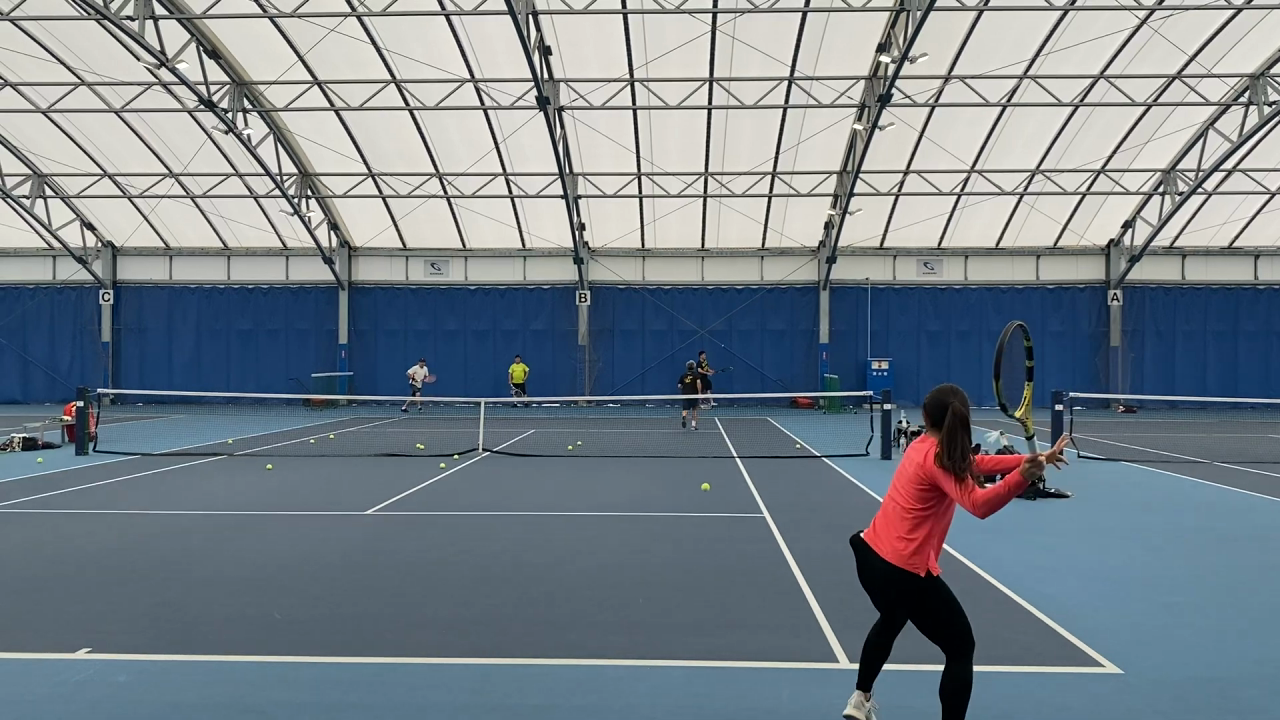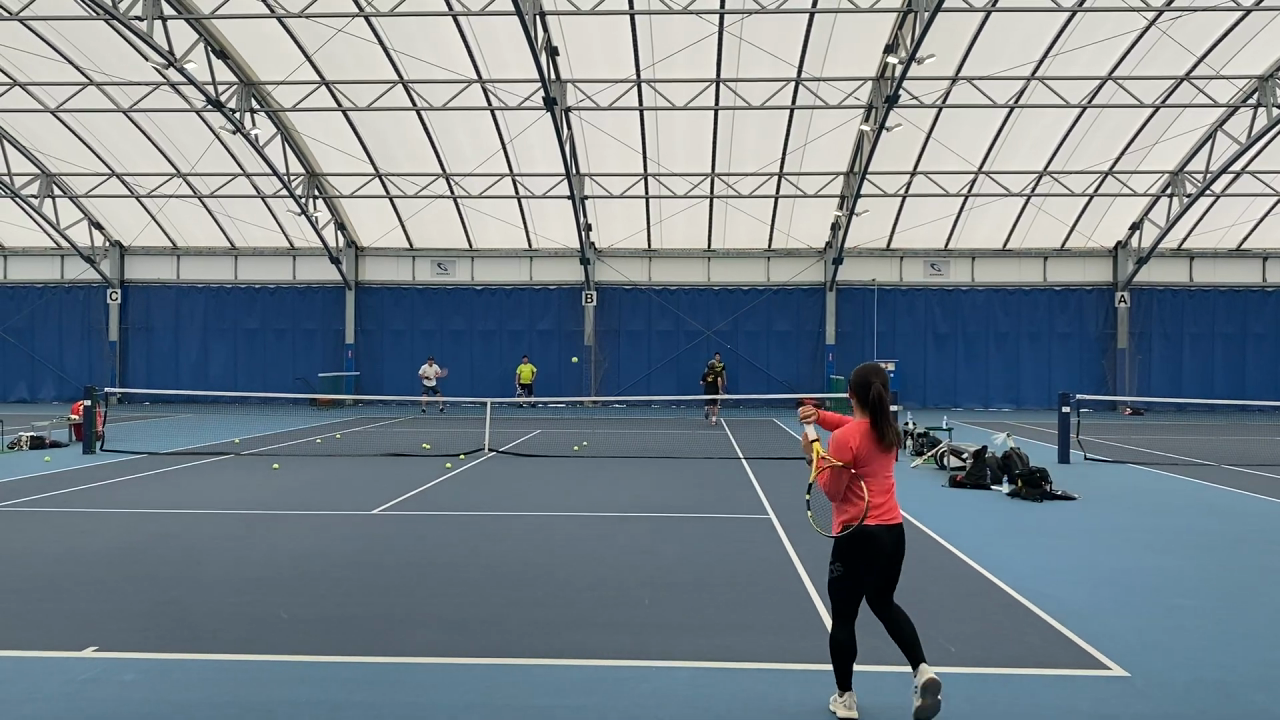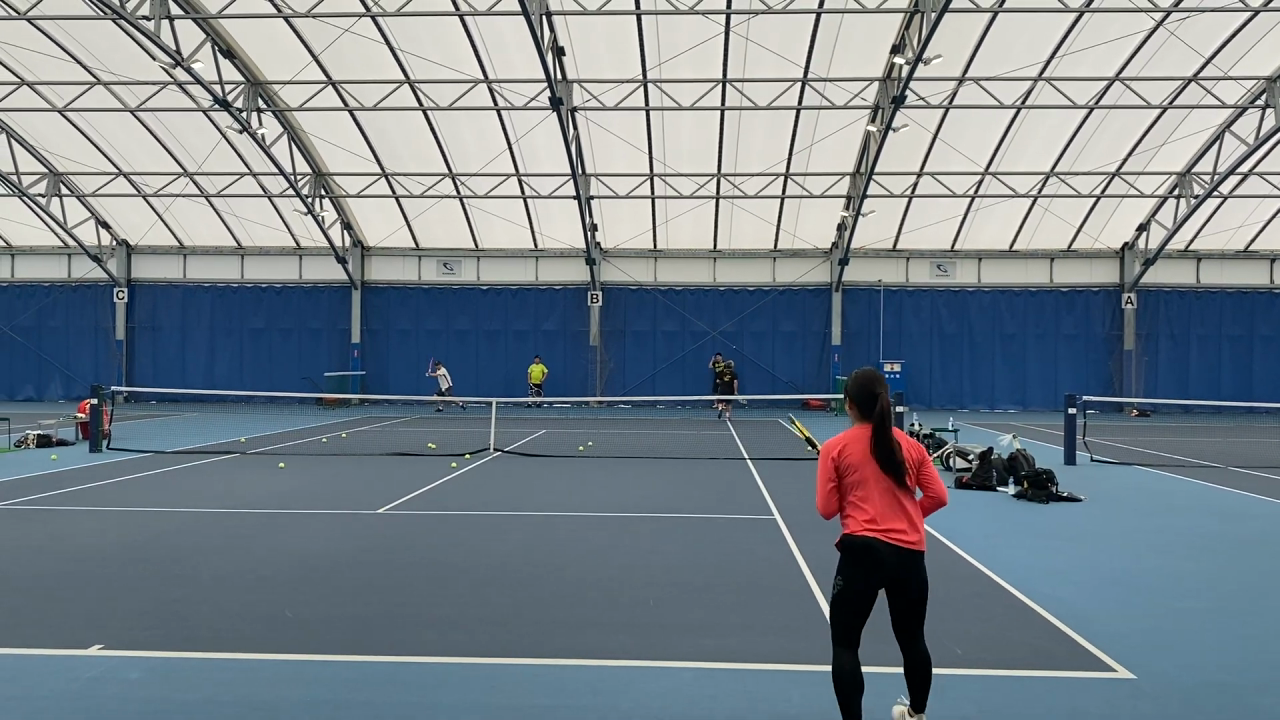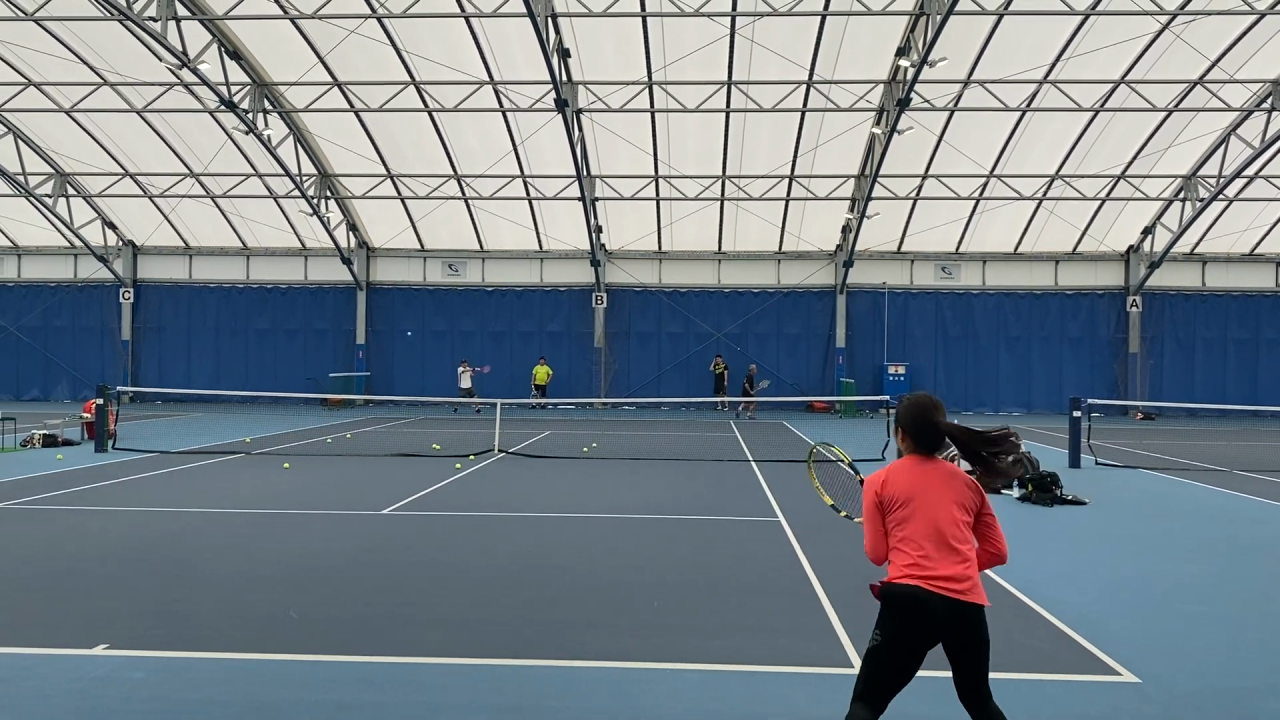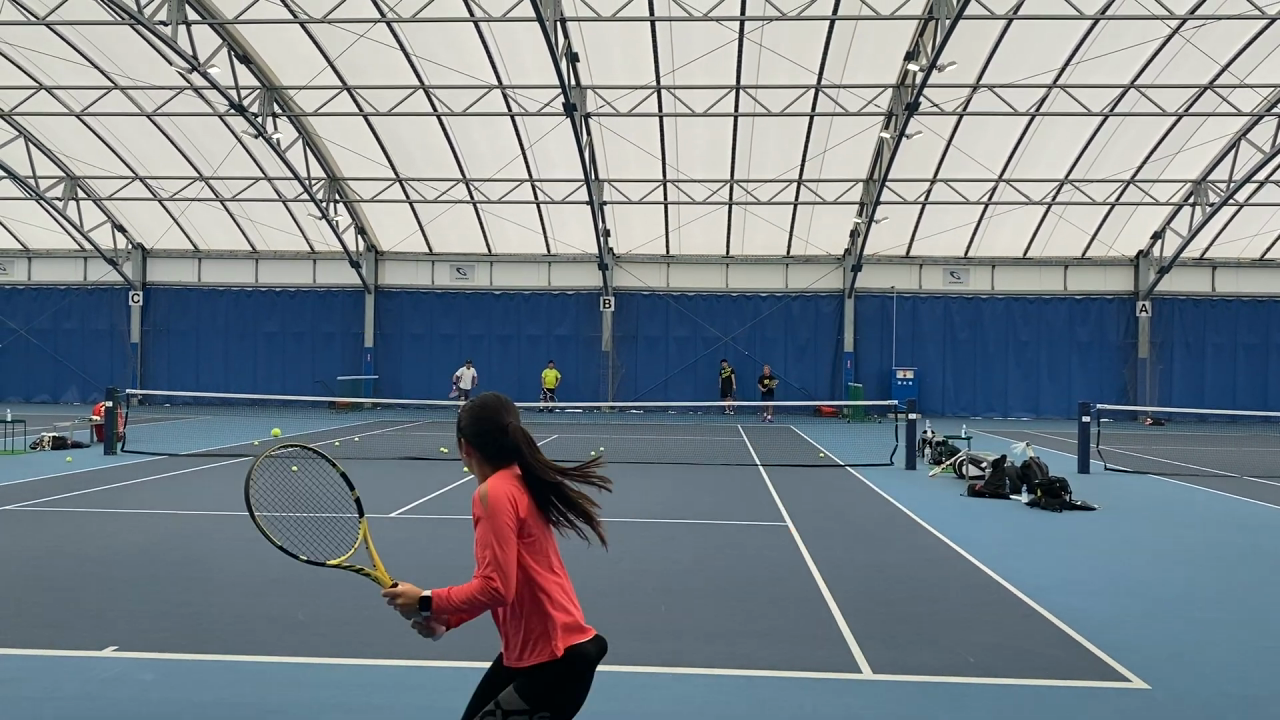
dt=0.7s
person 1, frame 1
left shoulder: (922, 446)
right shoulder: (940, 457)
left elbow: (973, 464)
right elbow: (978, 504)
left wrist: (1029, 461)
right wrist: (1020, 478)
left hip: (871, 554)
right hip: (904, 570)
left knee: (890, 624)
right knee: (960, 648)
person 1, frame 2
left shoulder: (845, 437)
right shoulder: (888, 430)
left elbow: (832, 489)
right wrist: (820, 415)
left hip: (857, 537)
right hip: (893, 532)
left knee: (843, 617)
right knee: (885, 604)
right ankle: (923, 672)
person 1, frame 3
left shoulder: (834, 449)
right shoulder: (911, 447)
left elbow: (826, 509)
right elbow: (938, 498)
left hip: (863, 552)
right hip: (910, 554)
left knee: (845, 645)
right knee: (912, 640)
person 1, frame 4
left shoulder: (880, 481)
right shoulder: (968, 484)
left elbow: (876, 552)
right elbow: (998, 553)
left hip: (909, 600)
right hip: (965, 606)
person 1, frame 5
left shoulder: (493, 496)
left elbow: (498, 588)
right elbow: (486, 587)
left wrist: (425, 602)
right wrist: (441, 621)
right hip: (531, 657)
